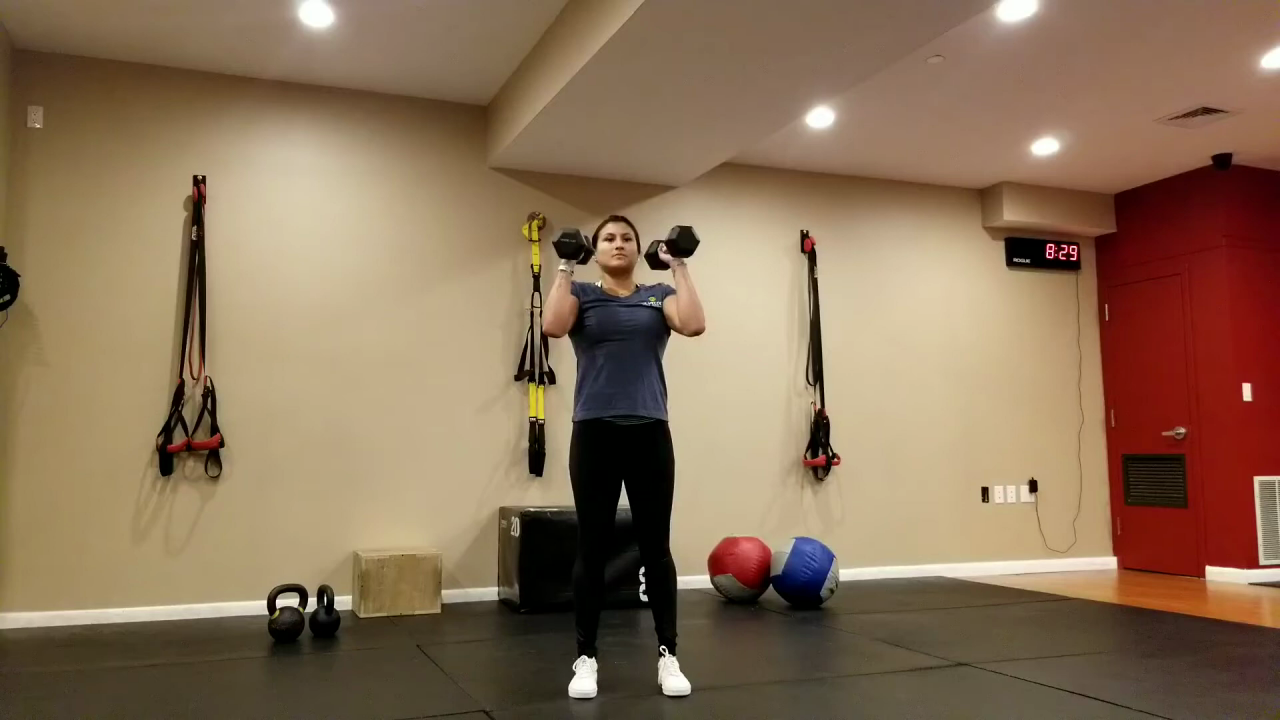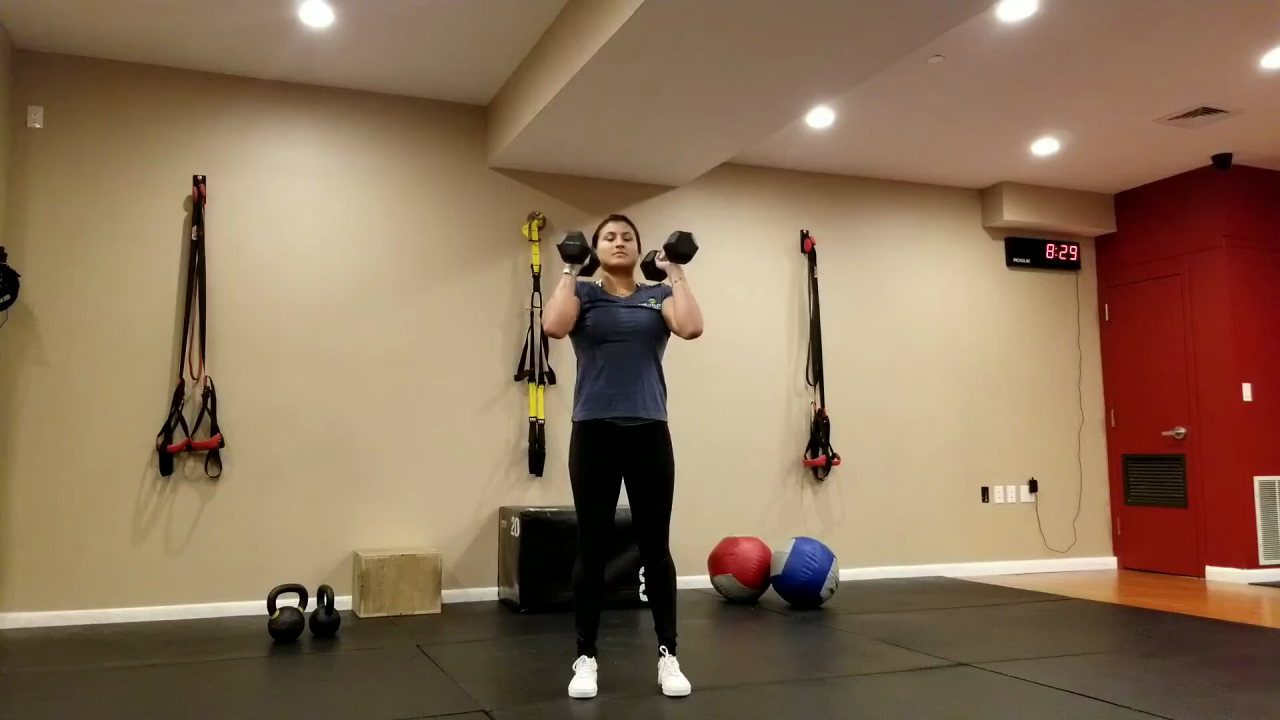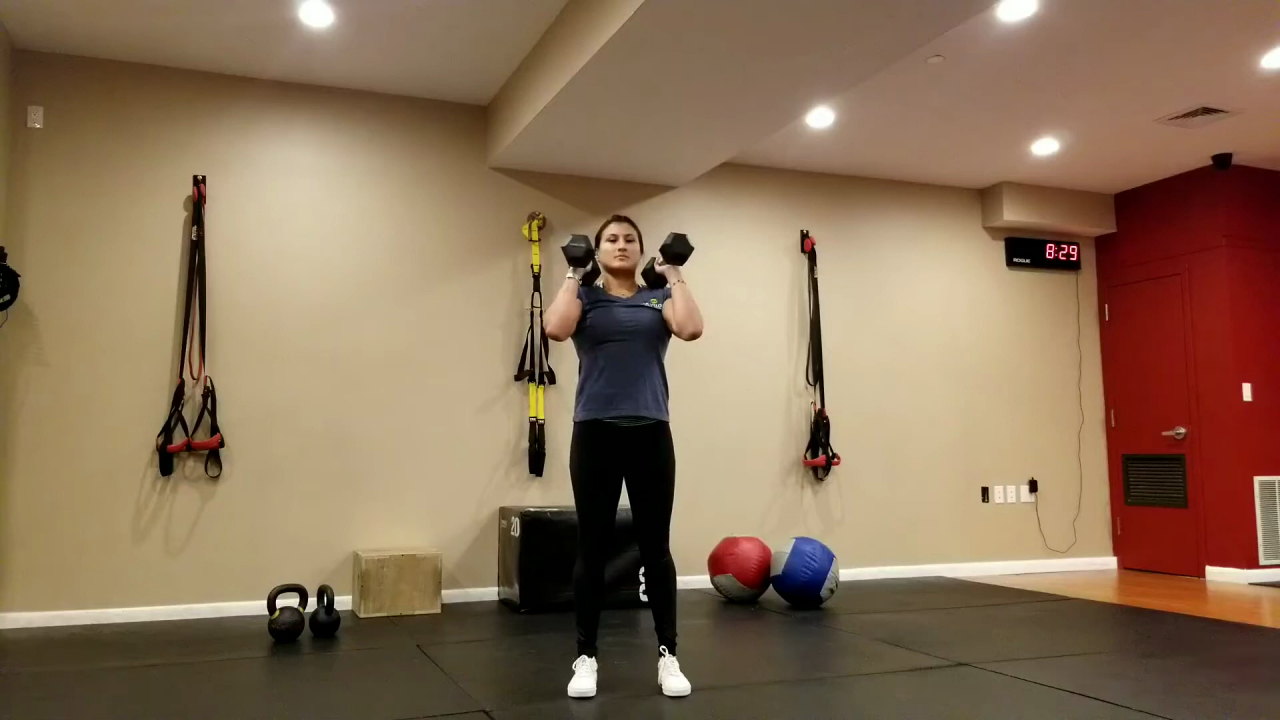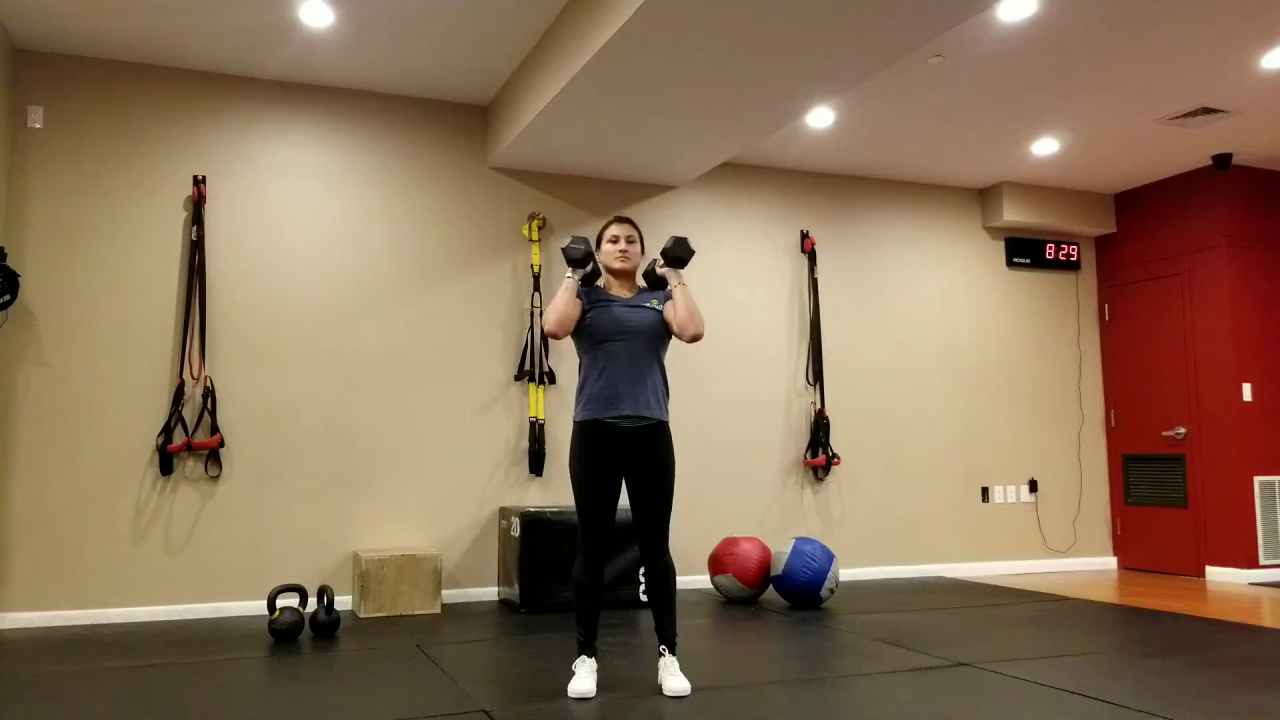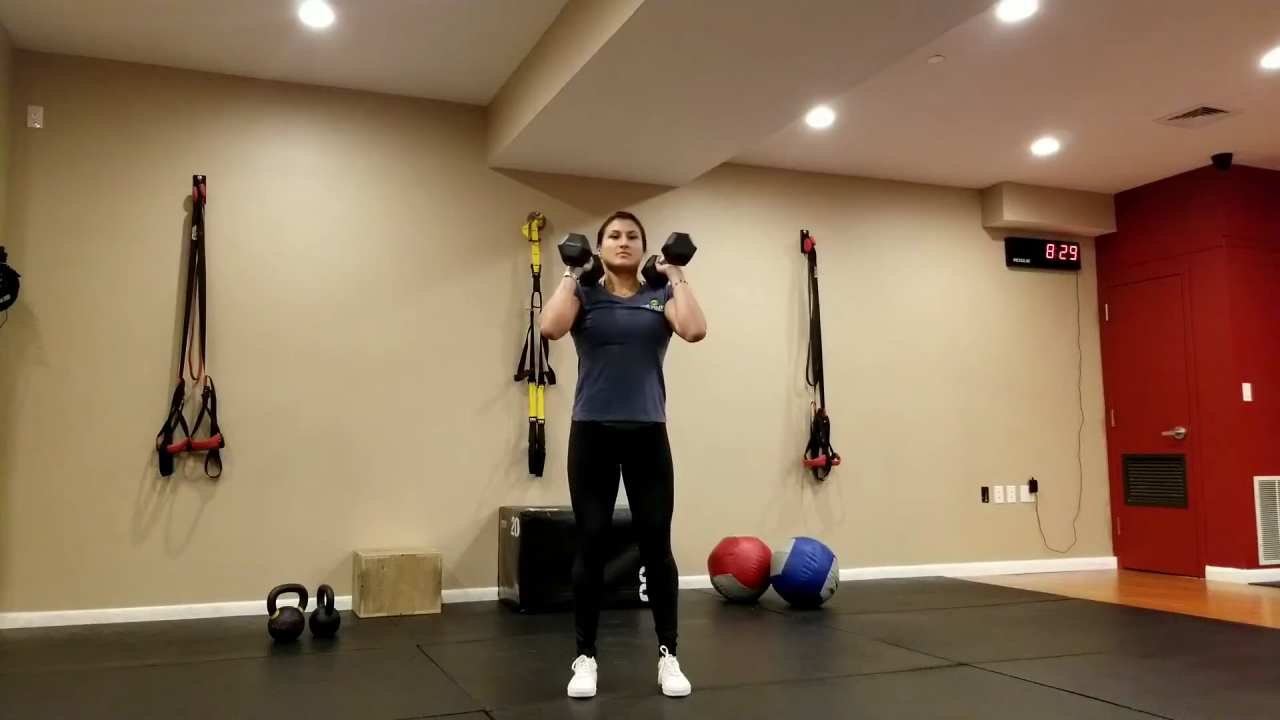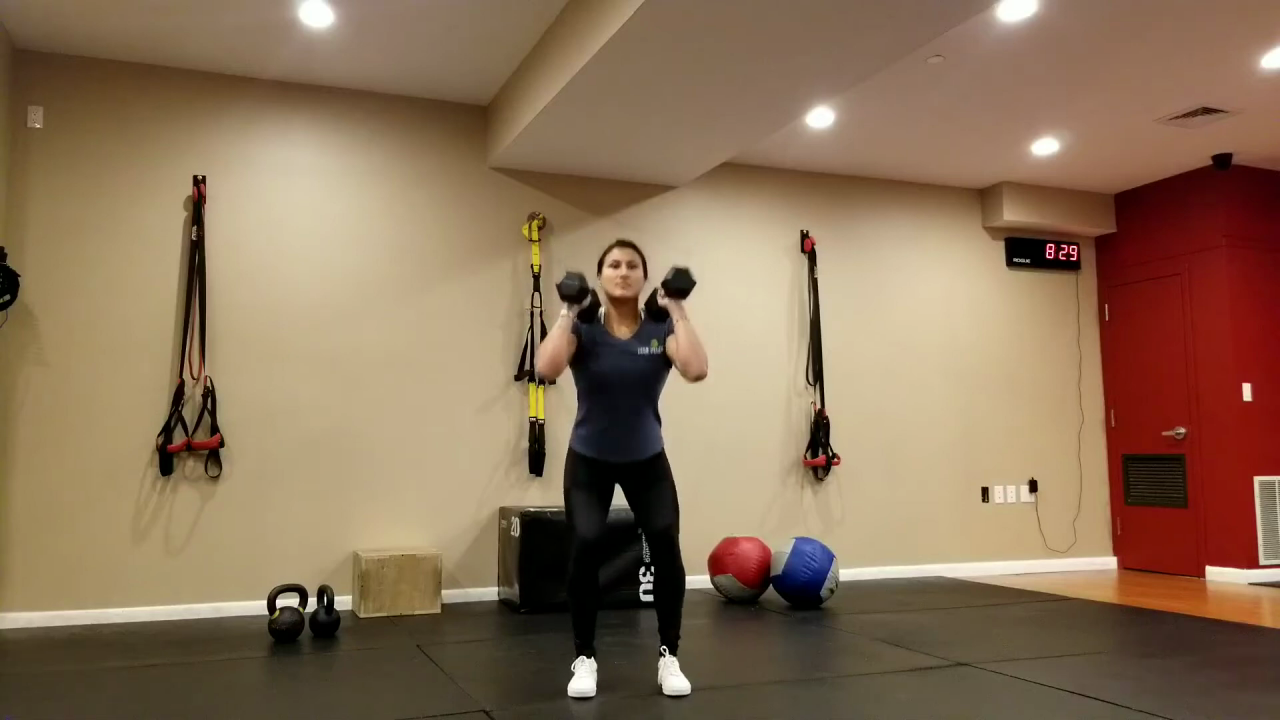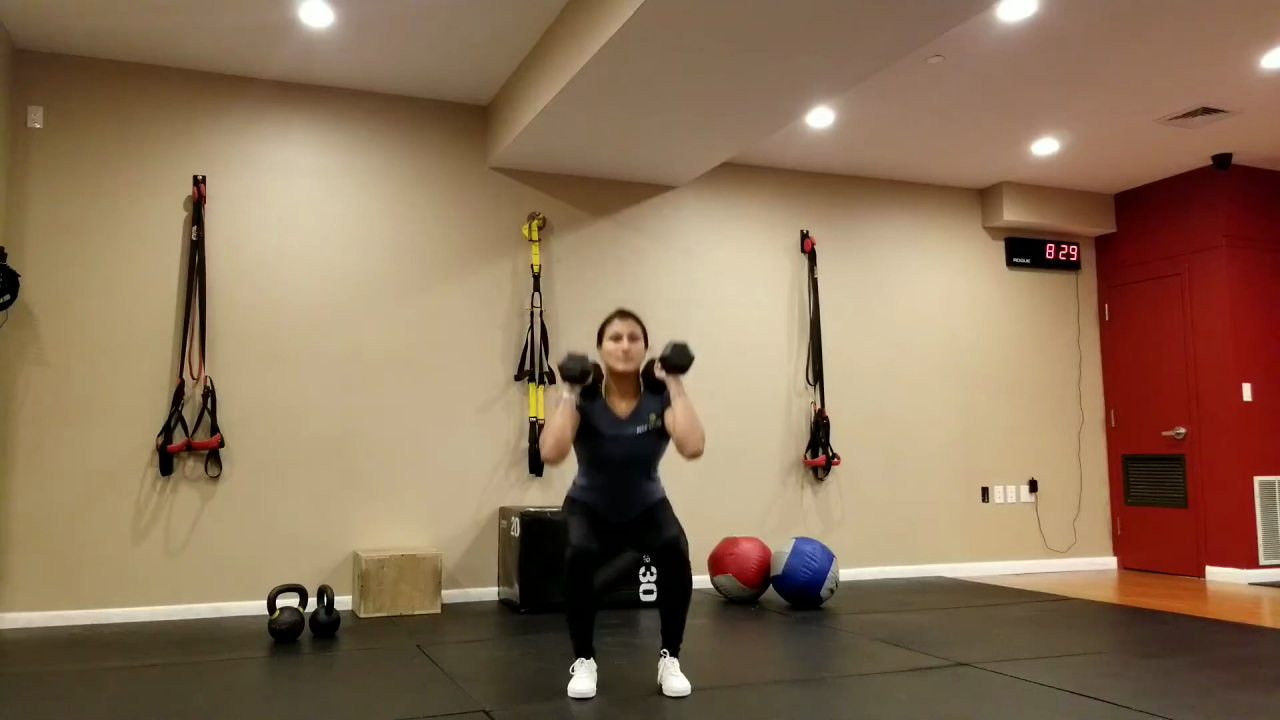
dt=0.2s
person 1, frame 1
left shoulder: (658, 295)
right shoulder: (582, 295)
left elbow: (694, 324)
right elbow: (552, 325)
left wrist: (679, 267)
right wrist: (565, 266)
left hip: (649, 433)
right hip: (594, 433)
left knee: (655, 545)
right knee: (592, 545)
left ankle: (668, 655)
right ankle: (586, 658)
person 1, frame 2
left shoulder: (658, 296)
right shoulder: (583, 296)
left elbow: (691, 327)
right elbow: (554, 326)
left wrist: (676, 272)
right wrist: (570, 271)
left hip: (649, 433)
right hip: (594, 432)
left knee: (655, 545)
right knee: (592, 546)
left ankle: (668, 656)
right ankle: (586, 658)
person 1, frame 3
left shoulder: (660, 297)
right shoulder: (585, 297)
left elbow: (691, 329)
right elbow: (555, 329)
left wrist: (675, 276)
right wrist: (574, 275)
left hip: (650, 433)
right hip: (595, 433)
left knee: (655, 546)
right knee: (593, 546)
left ankle: (667, 656)
right ankle: (586, 657)
person 1, frame 4
left shoulder: (660, 297)
right shoulder: (586, 296)
left elbow: (693, 330)
right elbow: (553, 327)
left wrist: (675, 278)
right wrist: (572, 275)
left hip: (650, 433)
right hip: (595, 432)
left knee: (655, 546)
right knee: (593, 546)
left ankle: (668, 657)
right ankle: (586, 658)
person 1, frame 5
left shoulder: (661, 296)
right shoulder: (585, 295)
left elbow: (695, 329)
right elbow: (550, 327)
left wrist: (677, 276)
right wrist: (570, 274)
left hip: (647, 434)
right hip: (592, 433)
left knee: (655, 544)
right knee: (593, 544)
left ankle: (668, 655)
right ankle: (585, 658)
person 1, frame 6
left shoulder: (661, 329)
right shoulder: (583, 328)
left elbow: (697, 369)
right elbow: (546, 369)
left wrist: (677, 311)
right wrist: (568, 311)
left hip: (646, 460)
right hip: (589, 461)
left knee: (665, 545)
right knee: (585, 544)
left ankle: (668, 656)
right ankle: (584, 658)
person 1, frame 7
left shoulder: (661, 398)
right shoulder: (583, 400)
left elbow: (693, 448)
right elbow: (551, 454)
left wrist: (676, 385)
right wrist: (570, 391)
left hip: (646, 509)
right hip: (591, 509)
left knee: (674, 551)
right knee: (579, 556)
left ankle: (669, 658)
right ankle: (584, 660)
